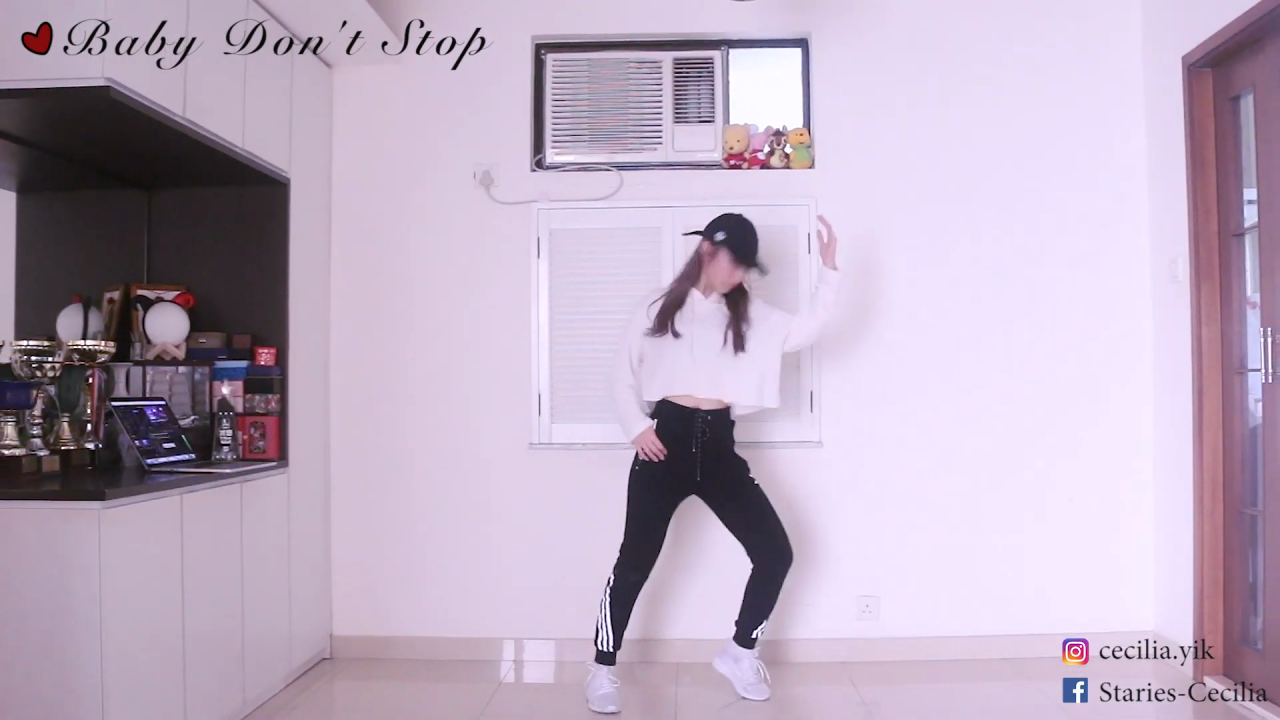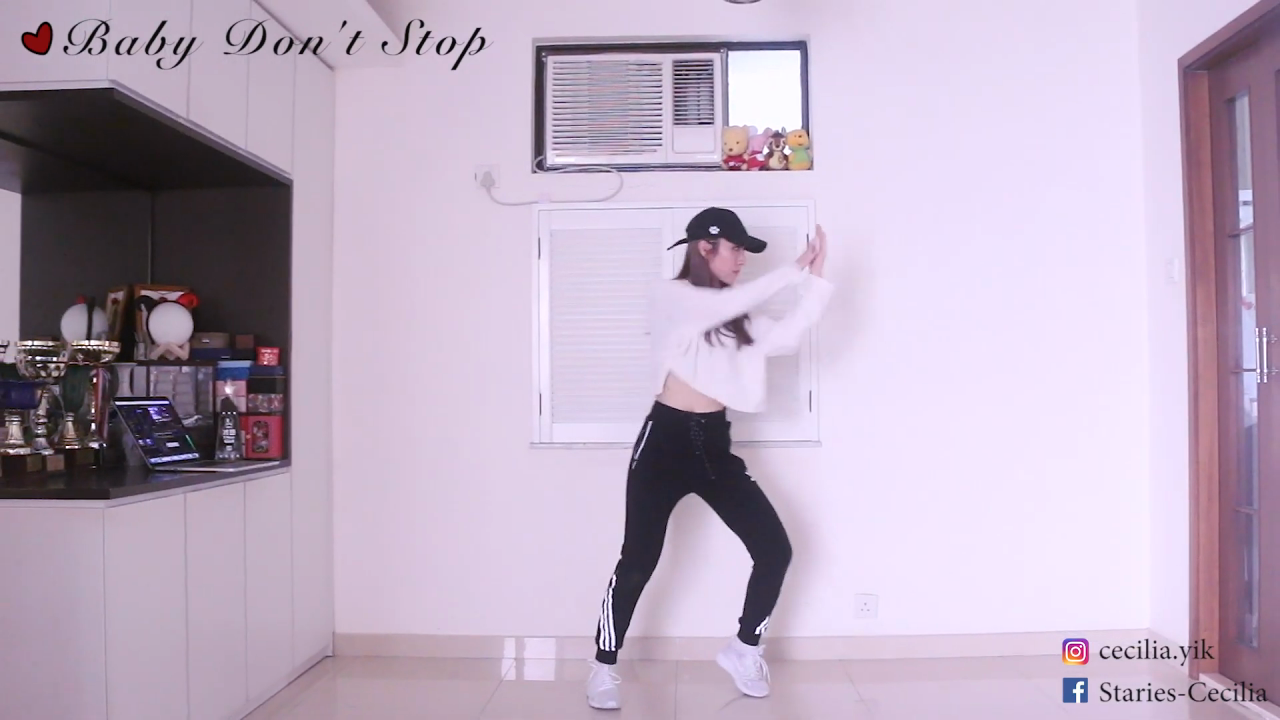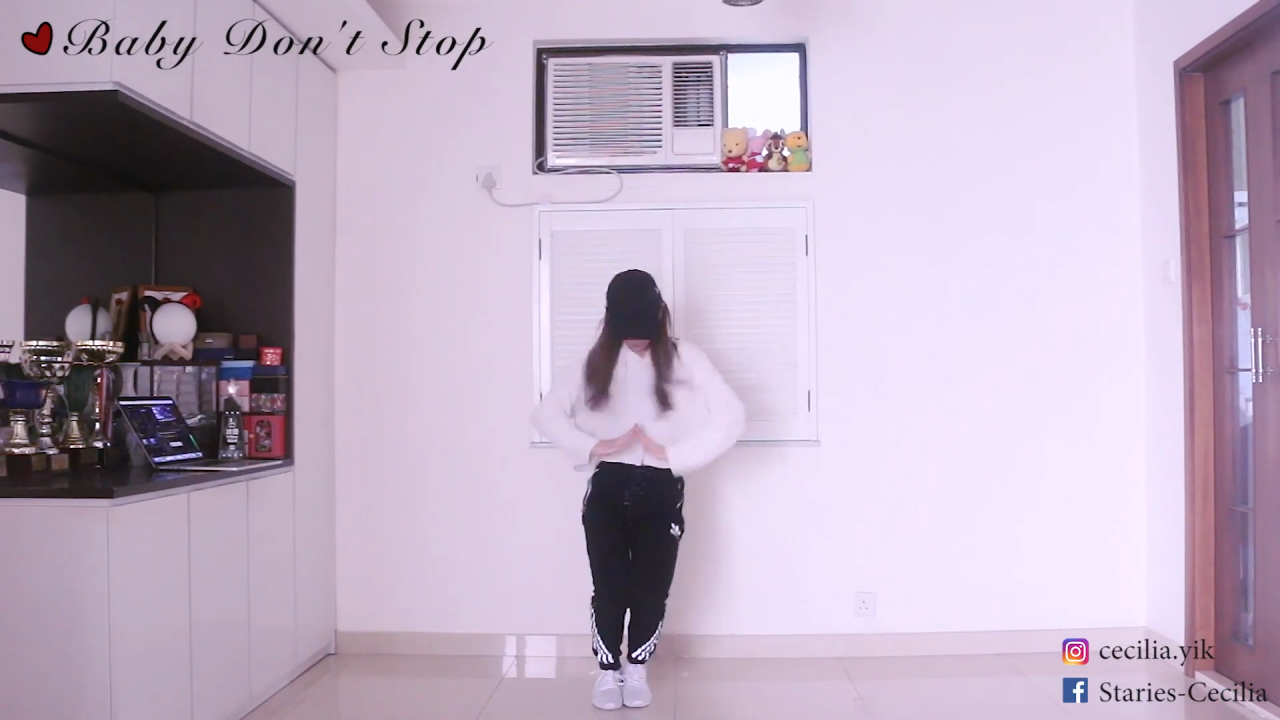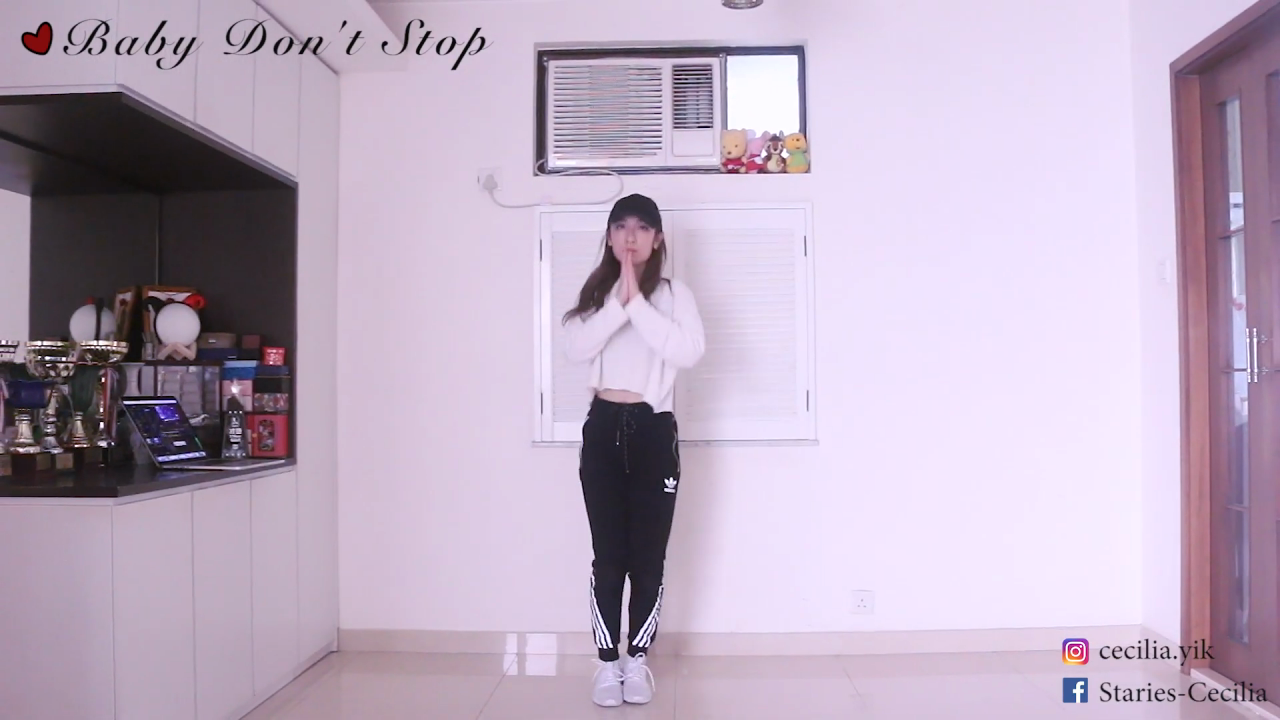
dt=0.5s
person 1, frame 1
left shoulder: (748, 311)
right shoulder: (662, 306)
left elbow: (803, 331)
right elbow: (623, 371)
left wrist: (828, 270)
right wrist: (637, 426)
left hip: (718, 445)
right hip: (668, 440)
left knee: (774, 552)
right knee: (635, 561)
left ankle: (740, 652)
right ankle: (603, 670)
person 1, frame 2
left shoulder: (736, 310)
right shoulder: (670, 296)
left elbow: (784, 337)
right elbow: (716, 306)
left wrist: (816, 279)
right wrist: (790, 272)
left hip: (715, 443)
right hip: (665, 438)
left knee: (775, 549)
right knee: (638, 560)
left ankle: (744, 649)
right ankle: (604, 667)
person 1, frame 3
left shoulder: (686, 360)
right shoulder: (599, 362)
left elbow: (732, 419)
right elbow: (545, 415)
left wrist: (678, 455)
right wrist: (592, 446)
left hip: (660, 491)
right hip: (609, 487)
left knee: (650, 596)
right knee: (610, 594)
left ankle: (636, 665)
right ankle: (608, 668)
person 1, frame 4
left shoulder: (673, 293)
right shoulder: (593, 293)
left elbow: (688, 351)
right elbow: (576, 349)
left wrist: (637, 302)
right wrist: (619, 303)
left hip: (654, 431)
right hip: (604, 429)
left knee: (648, 559)
right knee: (609, 556)
left ankle: (637, 660)
right ankle: (608, 663)
